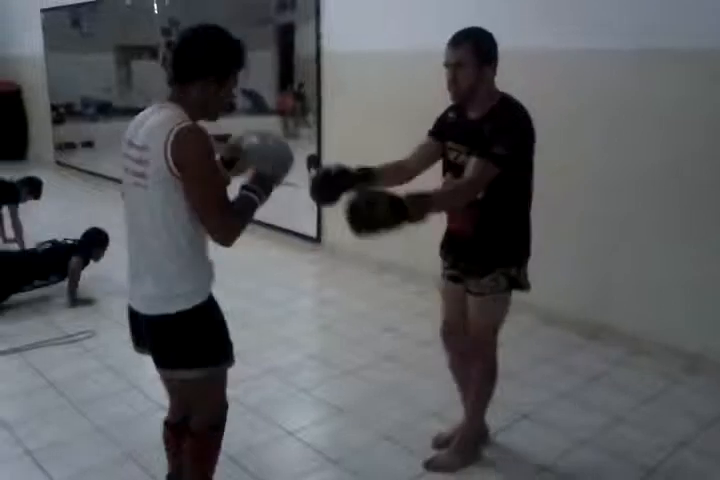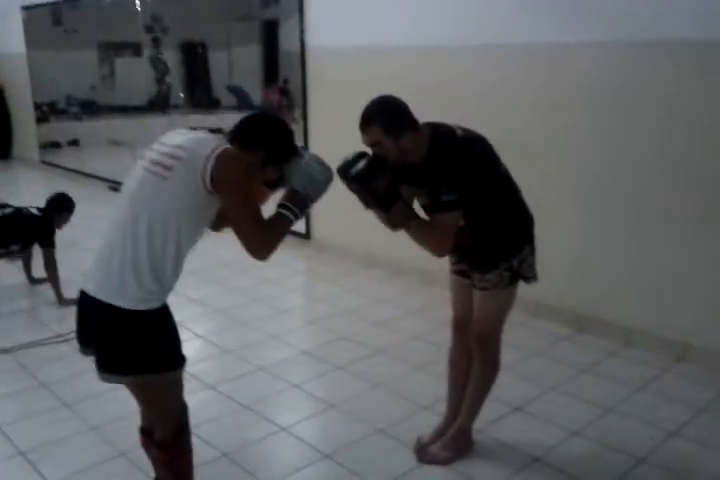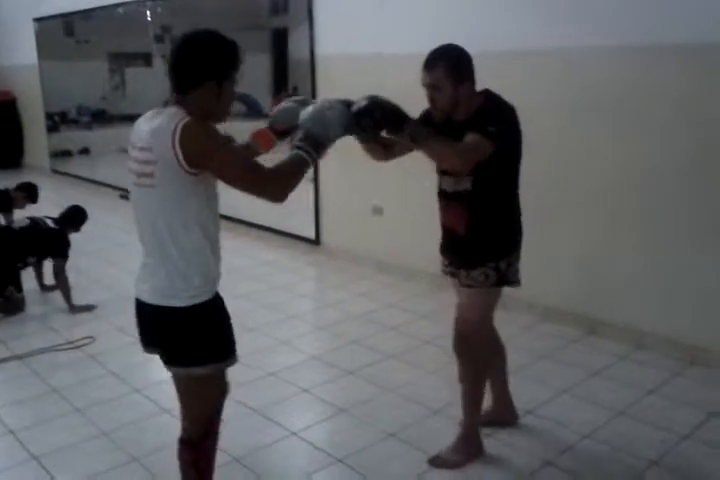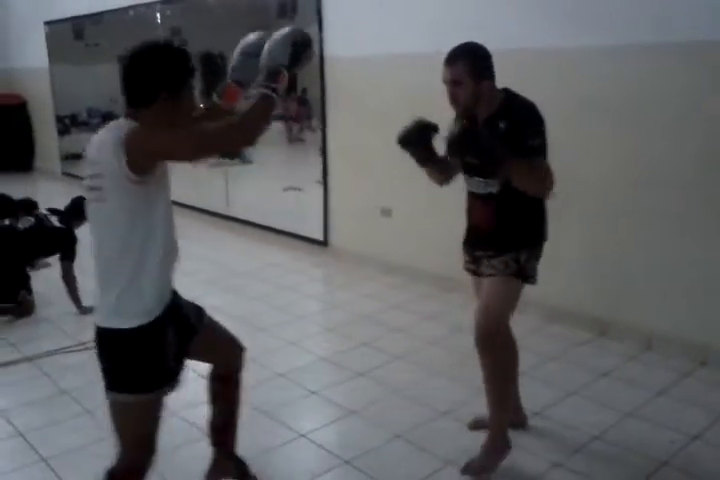
dt=0.7s
person 1, frame 1
left shoulder: (143, 123)
right shoulder: (187, 137)
right elbow: (224, 230)
left wrist: (223, 164)
right wrist: (259, 182)
left hip: (146, 301)
right hip: (183, 308)
left knee: (182, 410)
right knee: (208, 416)
person 1, frame 2
left shoulder: (179, 141)
right shoulder: (227, 162)
right elbow: (260, 245)
left wrist: (265, 187)
right wrist: (296, 202)
left hip: (100, 298)
right hip: (132, 310)
left knee: (158, 413)
right knee: (171, 422)
person 1, frame 3
left shoulder: (147, 125)
right shoulder: (192, 133)
left elbow: (227, 159)
right elbow: (272, 187)
left wrist: (273, 130)
right wrist: (311, 141)
left hip: (154, 298)
right hip: (187, 307)
left knee: (204, 405)
right knee: (201, 422)
person 1, frame 4
left shoulder: (119, 139)
right shoulder: (139, 141)
left elbow: (204, 130)
right elbow: (237, 137)
left wrist: (239, 87)
right wrist: (273, 77)
left hip: (158, 305)
right hip: (133, 327)
left knee: (230, 356)
person 2, frame 1
left shoulder: (510, 123)
right shoulder: (454, 115)
left elbow: (468, 190)
right elbow: (416, 161)
left wrist: (402, 206)
right wrist: (361, 177)
left hip: (496, 256)
right hip: (457, 248)
left knee: (479, 343)
right knee: (452, 337)
left ankle: (469, 439)
right ankle: (474, 423)
person 2, frame 2
left shoulder: (456, 157)
right shoulder: (406, 157)
left elbow: (439, 244)
right elbow: (397, 222)
left wrist: (395, 206)
left hip: (502, 247)
right hip: (466, 244)
left knee: (483, 338)
right knee: (461, 329)
left ankle: (461, 432)
right ankle: (450, 422)
person 2, frame 3
left shoulder: (498, 116)
right shoulder: (439, 116)
left elbow: (461, 159)
right elbow: (386, 152)
left wrist: (404, 125)
right wrist: (363, 127)
left hip: (490, 247)
right hip: (457, 243)
left knee: (466, 338)
right knee: (481, 328)
left ankle: (469, 437)
right ankle: (503, 406)
person 2, frame 4
left shoulder: (520, 116)
right shoulder: (467, 119)
left elbow: (541, 184)
right elbow: (444, 175)
left wrist: (495, 158)
right wrist: (425, 153)
left hip: (515, 243)
right hip: (479, 239)
left knee: (487, 334)
right knee: (496, 326)
left ankle: (497, 438)
right ankle: (511, 409)
